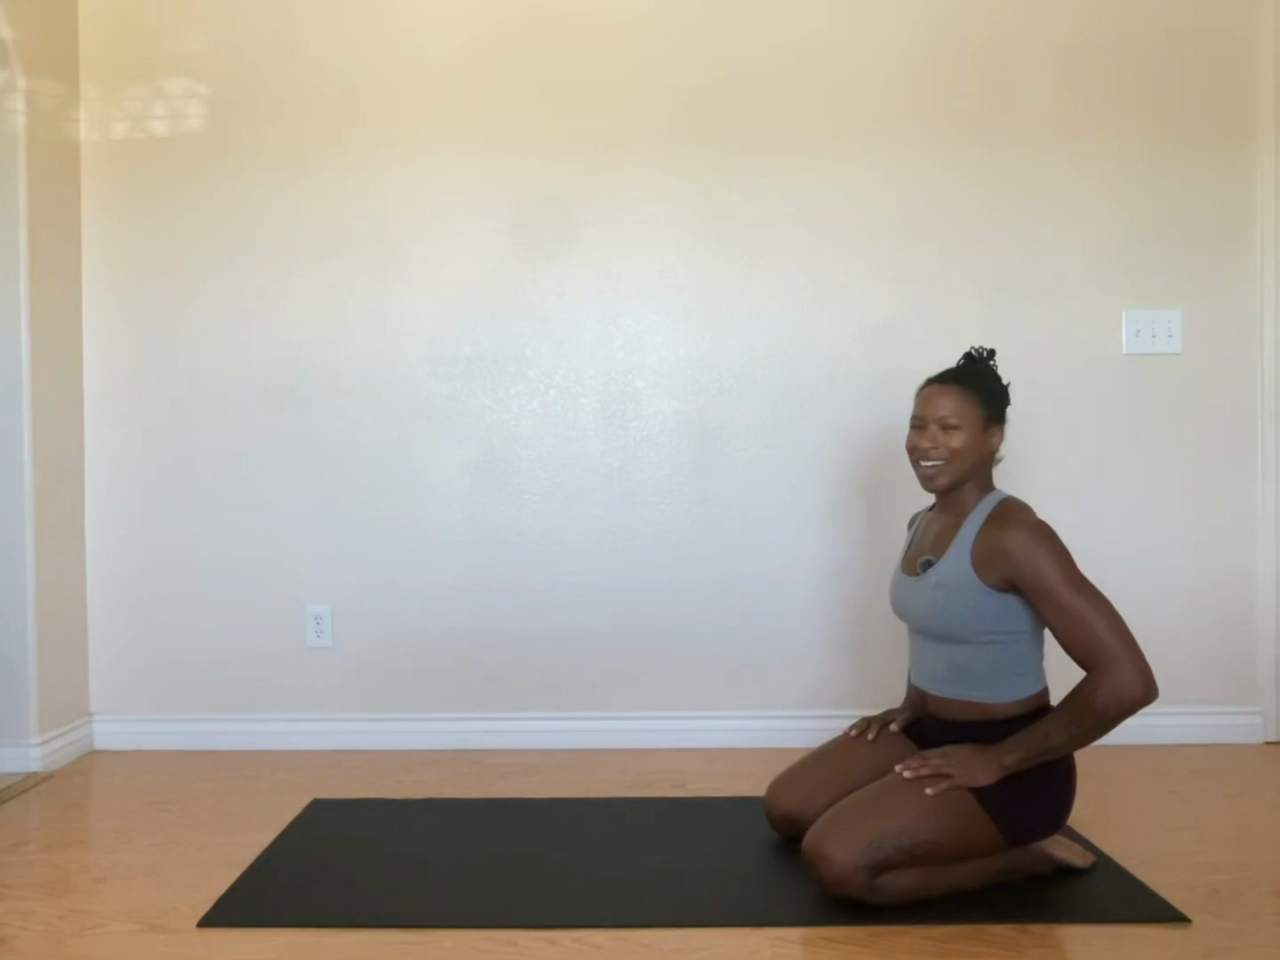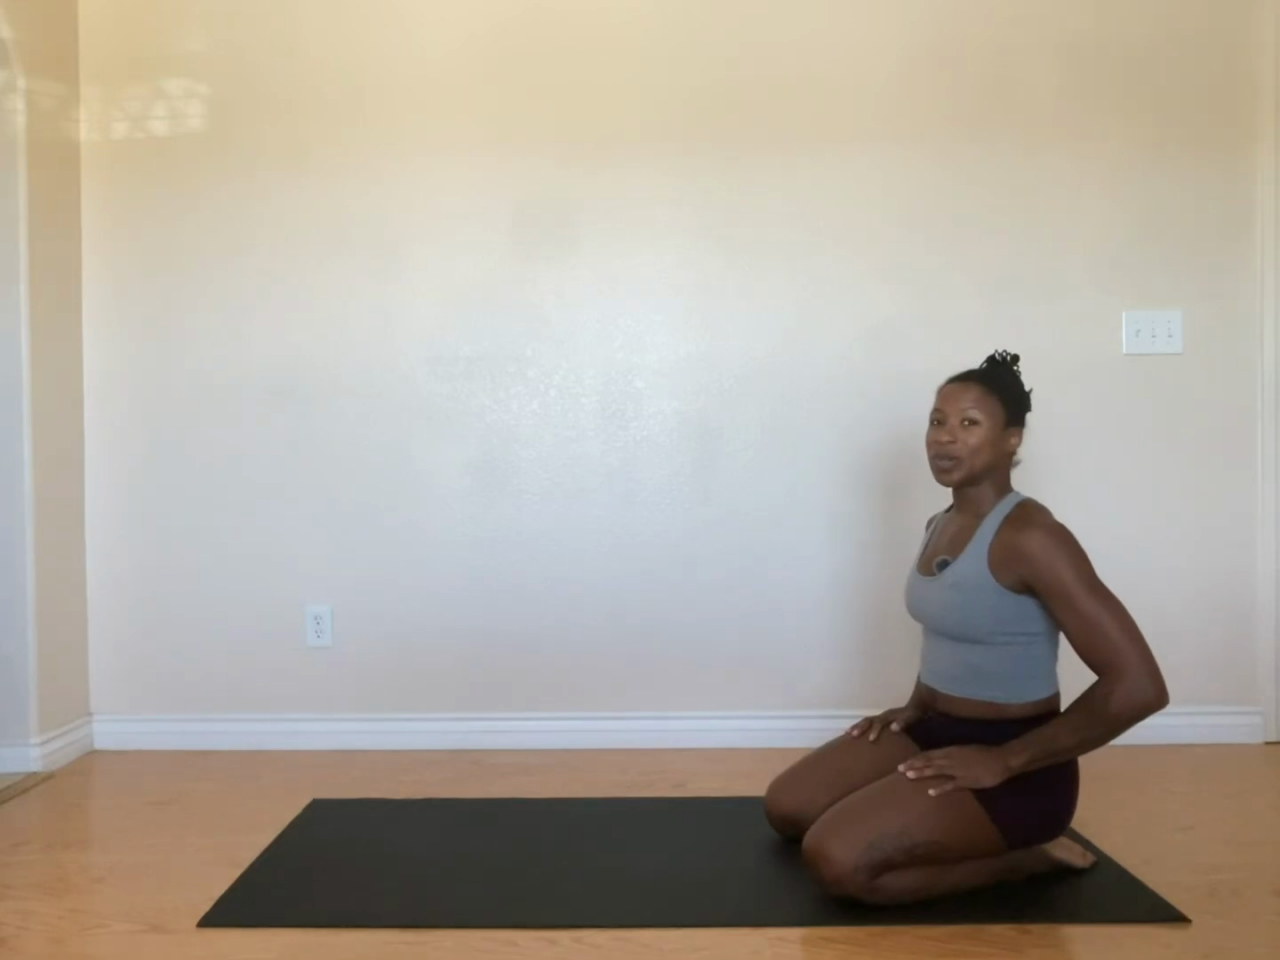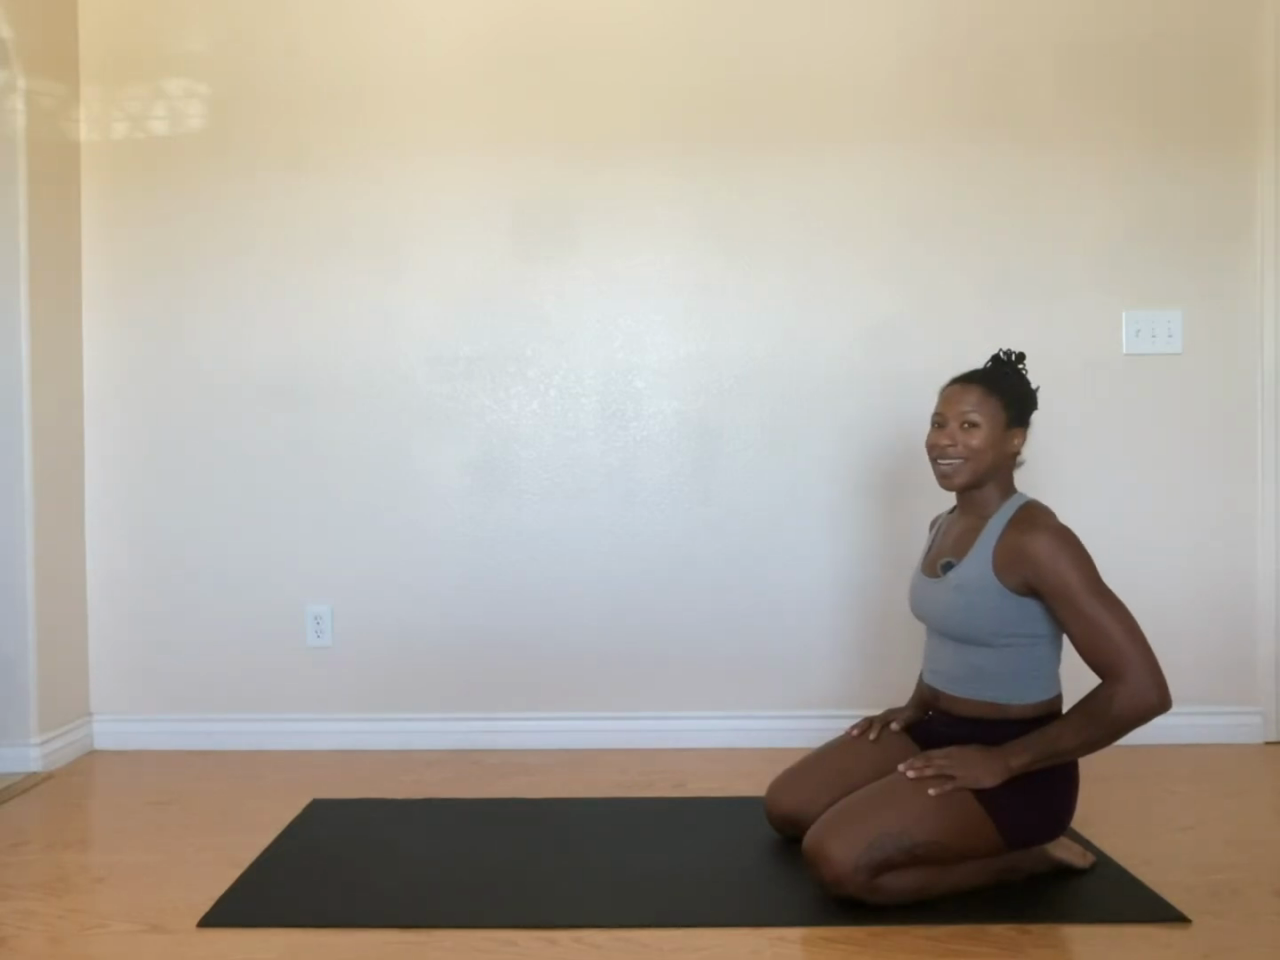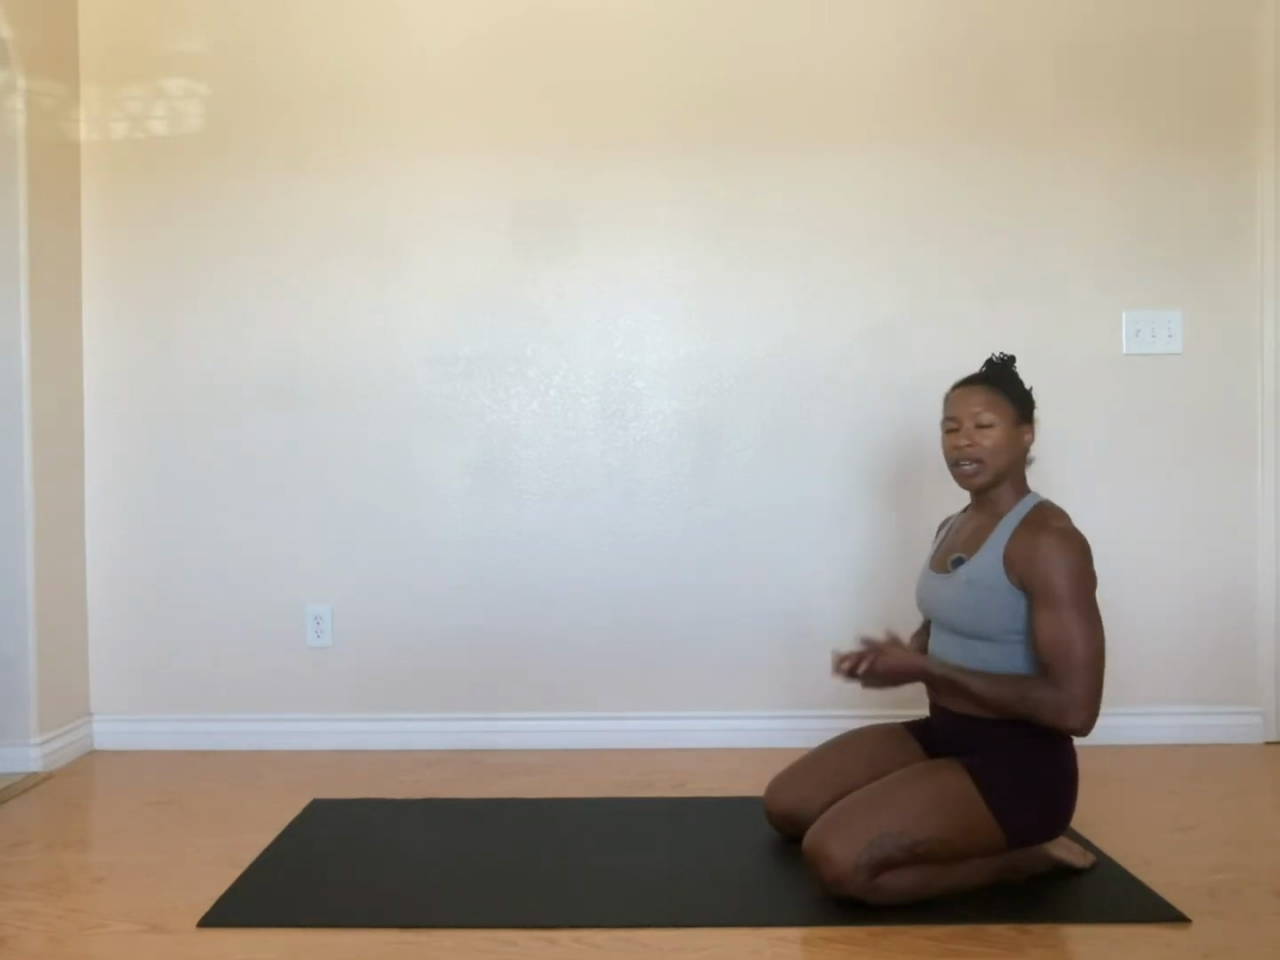
dt=0.7s
person 1, frame 1
left shoulder: (1013, 534)
right shoulder: (924, 524)
left elbow: (1128, 680)
left wrist: (1000, 761)
right wrist: (910, 707)
left hip: (1009, 764)
right hip: (935, 732)
left knee: (837, 860)
right knee: (786, 808)
left ankle: (1030, 855)
right ankle: (969, 831)
person 1, frame 2
left shoulder: (1030, 536)
right shoulder: (941, 526)
left elbow: (1139, 685)
left wrist: (1005, 762)
right wrist: (915, 706)
left hip: (1012, 764)
right hip: (940, 731)
left knee: (838, 859)
right knee: (786, 807)
left ankle: (1030, 856)
right ankle: (954, 830)
person 1, frame 3
left shoulder: (1035, 539)
right shoulder: (945, 526)
left elbow: (1141, 689)
left wrist: (1005, 762)
right wrist: (915, 707)
left hip: (1015, 767)
right hip: (943, 732)
left knee: (838, 859)
right knee: (786, 807)
left ankle: (1030, 856)
right ankle: (975, 835)
person 1, frame 4
left shoulder: (1048, 540)
right shoulder: (954, 527)
left elbow: (1074, 706)
left wrist: (925, 668)
right wrist: (892, 658)
left hip: (1018, 763)
right hip: (942, 733)
left knee: (839, 858)
right knee: (786, 805)
left ankle: (1029, 856)
right ankle: (974, 837)
